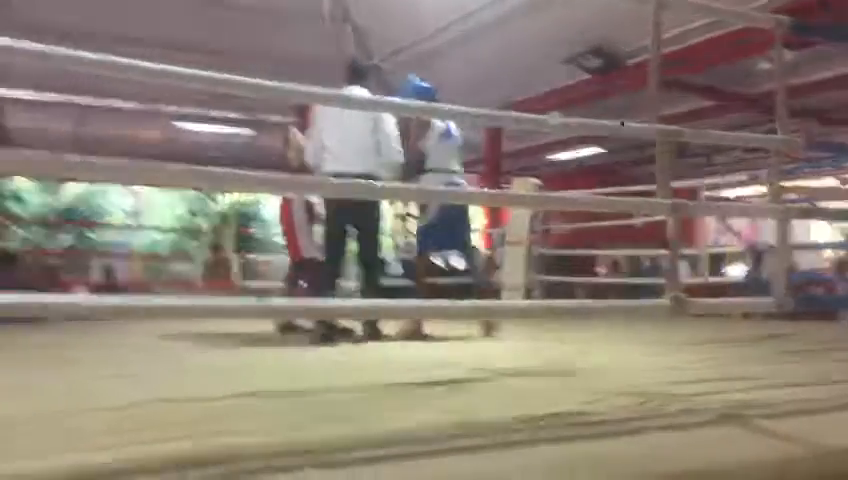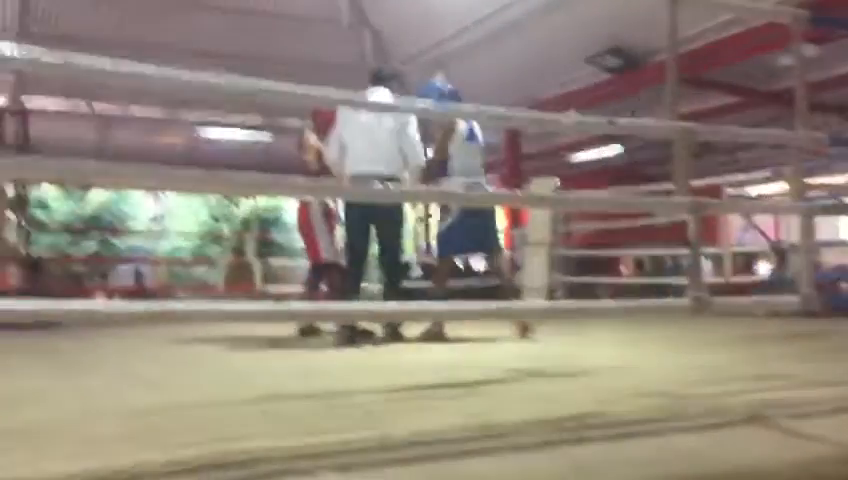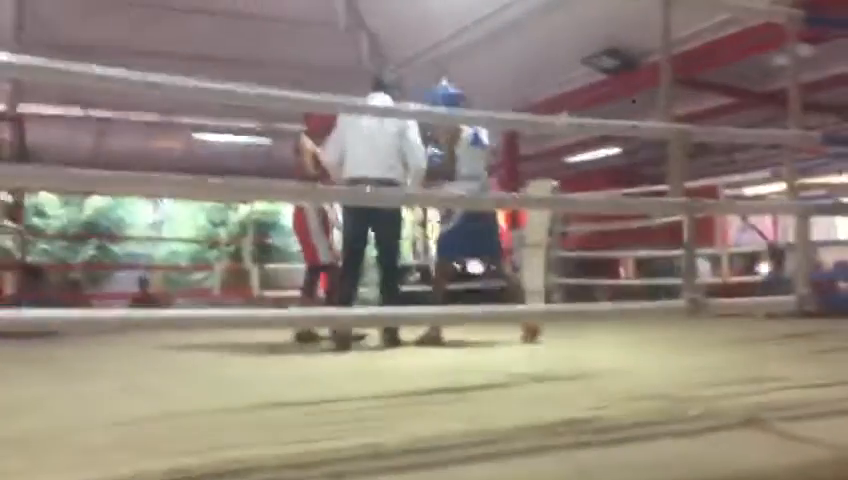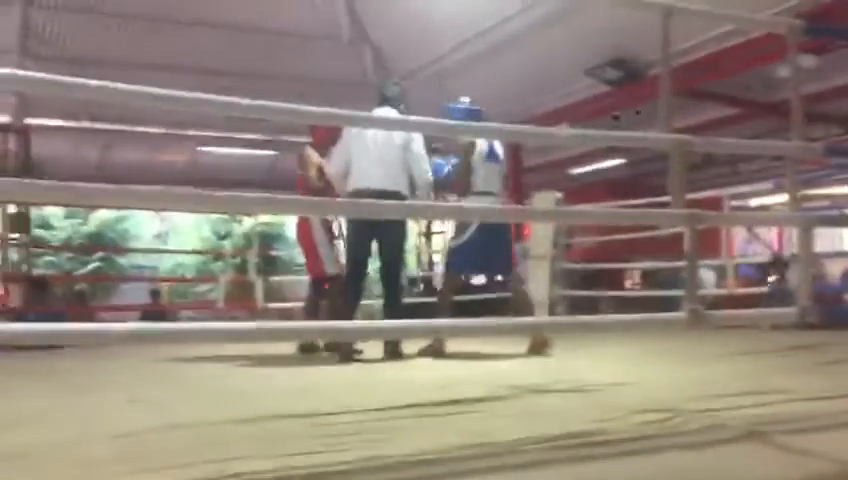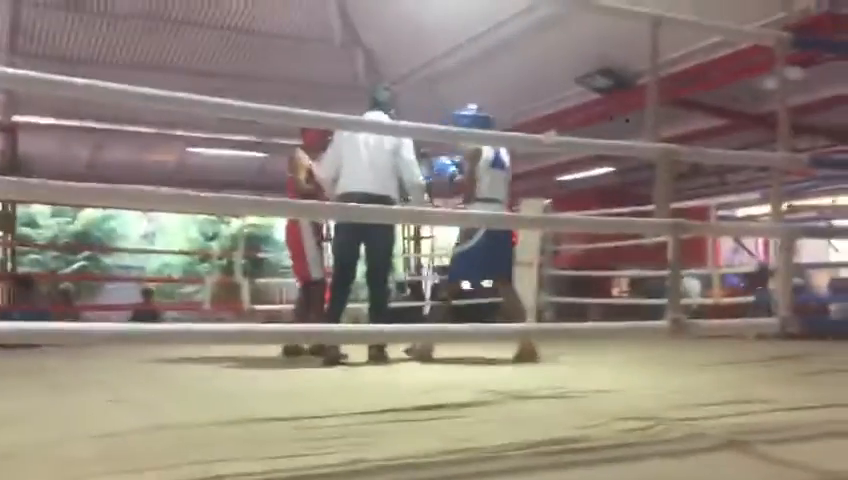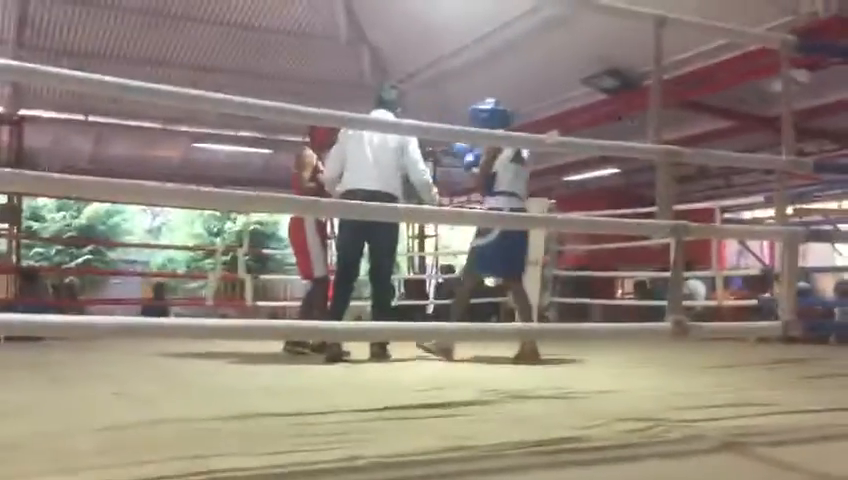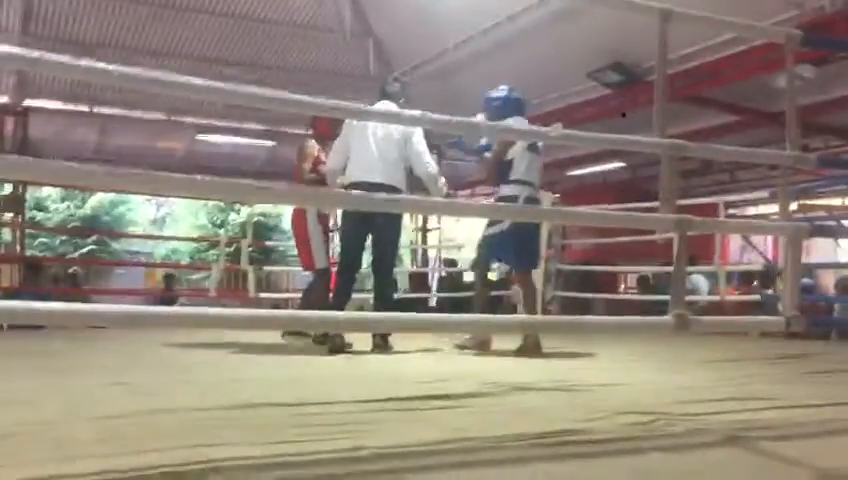
dt=0.1s
person 1, frame 1
left shoulder: (325, 107)
right shoulder: (378, 107)
left elbow: (311, 155)
right elbow: (393, 154)
right wrist: (385, 179)
right hip: (366, 184)
left knee: (332, 252)
right knee: (369, 253)
right ankle: (370, 320)
person 1, frame 2
left shoulder: (348, 109)
right shoulder: (401, 111)
left elbow: (332, 155)
right elbow: (416, 156)
right wrist: (409, 180)
left hip: (357, 186)
right hip: (388, 187)
left knee: (355, 255)
right knee: (390, 255)
left ankle: (347, 323)
right ankle: (391, 323)
person 1, frame 3
left shoulder: (350, 114)
right shoulder: (401, 115)
left elbow: (330, 157)
right elbow: (417, 161)
right wrist: (411, 185)
left hip: (355, 189)
right hip: (387, 190)
left knee: (351, 258)
right knee: (388, 259)
left ankle: (342, 325)
right ankle: (389, 328)
person 1, frame 4
left shoulder: (355, 126)
right shoulder: (407, 129)
left elbow: (334, 170)
right elbow: (422, 174)
left wrist: (348, 194)
right wrist: (422, 199)
left hip: (361, 201)
right hip: (392, 202)
left knee: (355, 271)
right knee: (391, 272)
right ankle: (391, 340)
person 1, frame 5
left shoulder: (346, 130)
right shoulder: (397, 133)
left elbow: (325, 174)
right elbow: (413, 178)
left wrist: (337, 198)
right wrist: (418, 203)
left hip: (349, 204)
right hip: (381, 206)
left knee: (342, 274)
right knee: (378, 276)
right ankle: (377, 344)
person 1, frame 6
left shoulder: (351, 128)
right shoulder: (403, 132)
left elbow: (330, 172)
right elbow: (419, 175)
left wrist: (337, 195)
right wrist: (433, 200)
left hip: (353, 201)
right hip: (385, 204)
left knee: (345, 272)
right knee: (381, 274)
left ankle: (332, 339)
right ankle: (378, 343)
person 1, frame 7
left shoulder: (356, 119)
right shoulder: (407, 123)
left elbow: (333, 163)
right elbow: (424, 166)
left wrist: (335, 187)
right wrist: (441, 192)
left hip: (357, 193)
right hip: (389, 196)
left knee: (347, 263)
right knee: (384, 266)
left ankle: (335, 330)
right ankle: (381, 334)
person 2, frame 1
left shoulder: (420, 119)
right shoulder: (449, 123)
left elbow: (412, 163)
right wrist: (415, 167)
left hip: (436, 190)
right hip: (457, 188)
left knee: (423, 256)
right knee: (467, 253)
left ankle: (416, 322)
person 2, frame 2
left shoulder: (446, 122)
right shoulder: (473, 124)
left elbow: (437, 165)
left wrist: (428, 170)
right wrist: (436, 169)
right hip: (479, 192)
left knee: (444, 259)
right knee: (493, 255)
left ankle: (437, 325)
person 2, frame 3
left shoulder: (449, 126)
right shoulder: (480, 130)
left elbow: (445, 168)
left wrist: (433, 160)
right wrist: (440, 159)
right hip: (483, 197)
left knee: (443, 264)
right knee: (499, 261)
left ankle: (434, 329)
person 2, frame 4
left shoulder: (468, 141)
right shoulder: (495, 144)
left elbow: (462, 186)
left wrist: (451, 172)
left knee: (451, 275)
right knee: (509, 276)
left ankle: (438, 341)
right ankle: (538, 334)
person 2, frame 5
left shoulder: (474, 147)
right shoulder: (501, 151)
left elbow: (467, 191)
left wrist: (454, 175)
left knee: (451, 283)
right knee: (504, 284)
left ankle: (426, 344)
right ankle: (526, 343)
person 2, frame 6
right shoulder: (519, 147)
left elbow: (481, 182)
left wrist: (472, 163)
right wrist: (479, 163)
left hip: (499, 215)
right hip: (518, 215)
left knee: (470, 276)
right knee: (513, 281)
left ankle: (446, 341)
right ankle: (528, 345)
person 2, frame 7
left shoulder: (511, 125)
left elbow: (492, 170)
left wrist: (487, 149)
right wrist: (494, 151)
left hip: (512, 202)
right hip: (530, 203)
left knee: (481, 263)
right knee: (523, 272)
left ankle: (480, 331)
right ankle: (532, 337)
person 3, frame 1
right shoulder: (294, 134)
right elbow: (294, 165)
left hip: (306, 203)
right hip: (299, 202)
left knee: (301, 263)
right knee: (312, 263)
left ankle: (287, 319)
right ankle: (324, 321)
person 3, frame 2
left shoulder: (319, 143)
right shoulder: (310, 138)
right elbow: (311, 170)
left hip: (322, 207)
right hip: (315, 208)
left knee: (321, 267)
right knee: (332, 265)
left ankle: (308, 322)
person 3, frame 3
left shoulder: (314, 147)
right shoulder: (306, 142)
right elbow: (308, 173)
right wrist: (330, 176)
left hip: (318, 212)
right hip: (310, 213)
left knee: (316, 270)
right knee: (330, 268)
left ankle: (305, 327)
person 3, frame 4
left shoulder: (319, 156)
right shoulder: (310, 154)
right elbow: (311, 185)
right wrist: (334, 189)
left hip: (321, 222)
right hip: (314, 222)
left knee: (320, 281)
right knee: (334, 279)
left ankle: (309, 338)
person 3, frame 5
left shoulder: (311, 160)
right shoulder: (300, 157)
right elbow: (300, 190)
right wrist: (323, 191)
left hip: (310, 225)
right hip: (303, 225)
left knee: (311, 284)
right knee: (316, 282)
left ankle: (295, 341)
person 3, frame 6
left shoulder: (316, 159)
right shoulder: (307, 155)
right elbow: (302, 188)
right wrist: (326, 188)
left hip: (314, 223)
right hip: (306, 224)
left knee: (318, 283)
right knee: (320, 281)
left ankle: (298, 337)
right ankle: (319, 340)
person 3, frame 7
left shoulder: (321, 150)
right shoulder: (310, 146)
right elbow: (303, 178)
right wrist: (328, 179)
left hip: (318, 215)
right hip: (309, 215)
left knee: (321, 273)
right knee: (322, 272)
